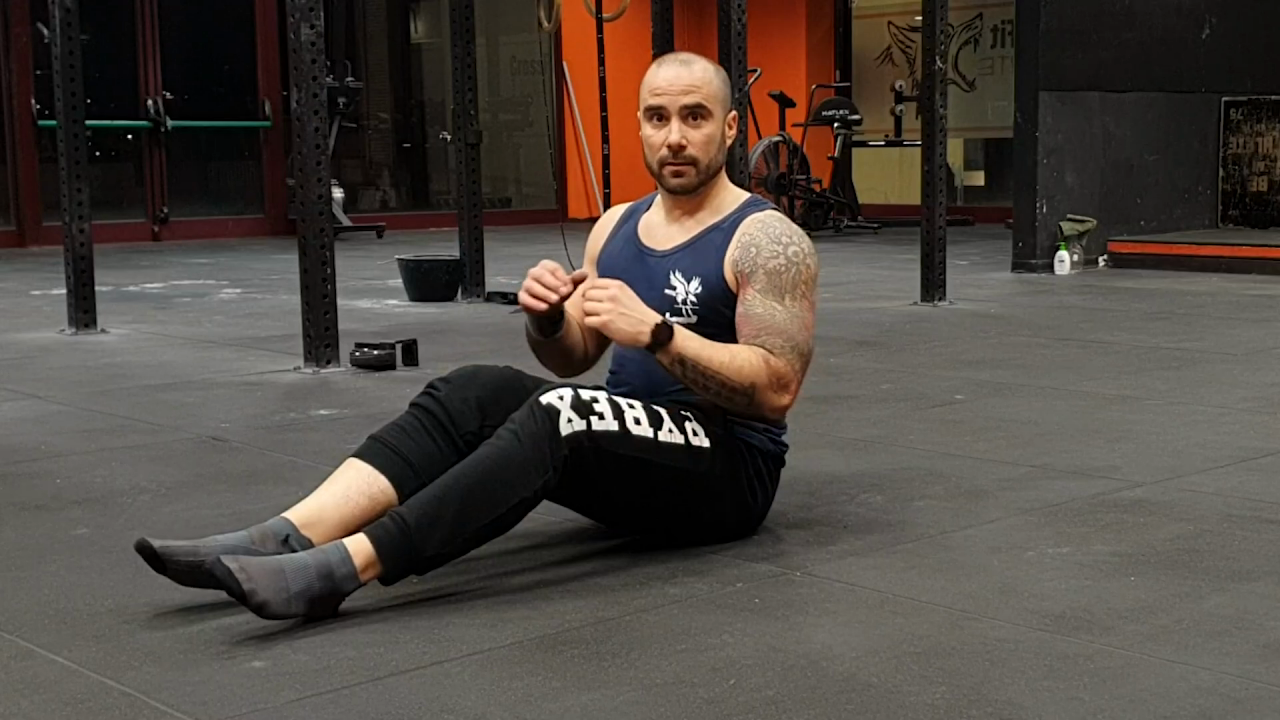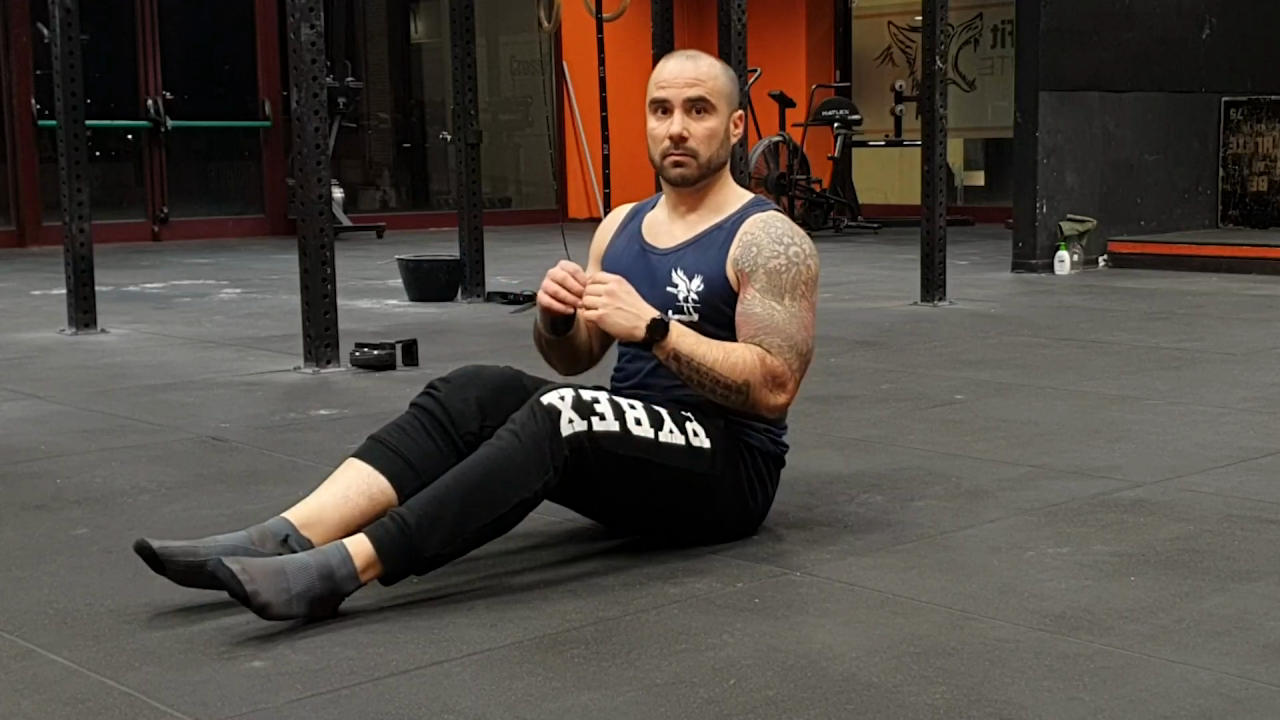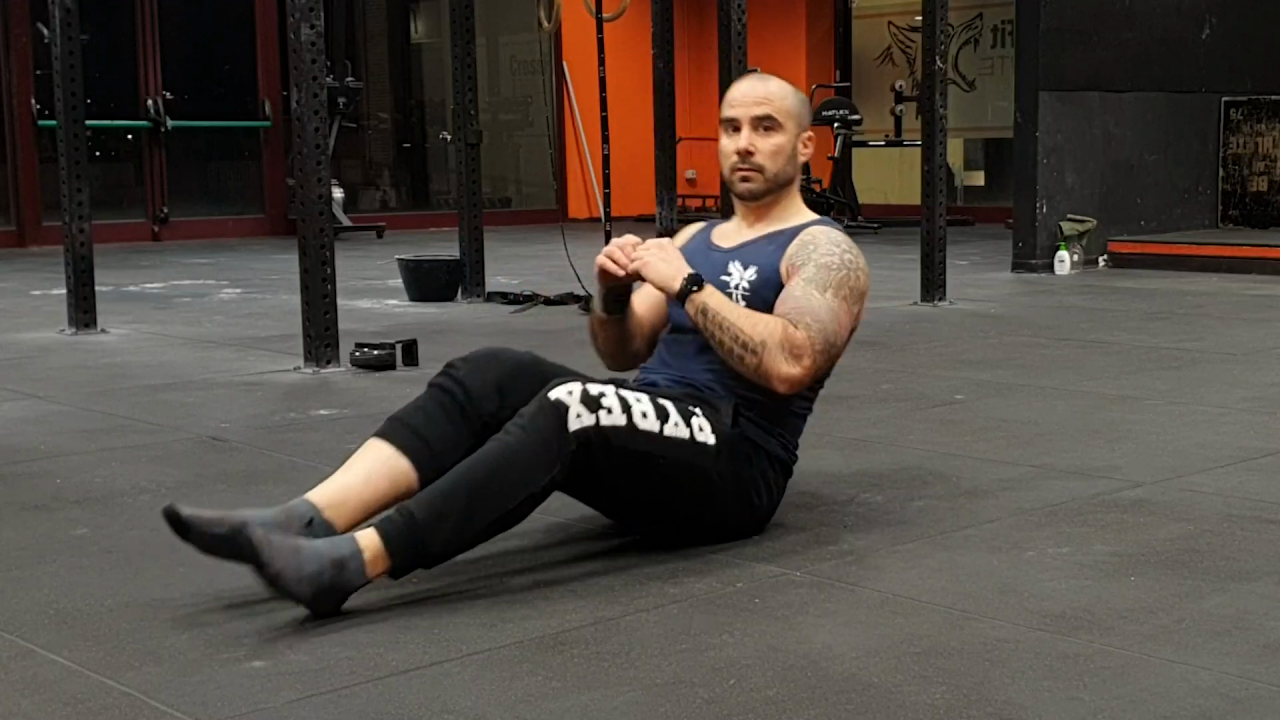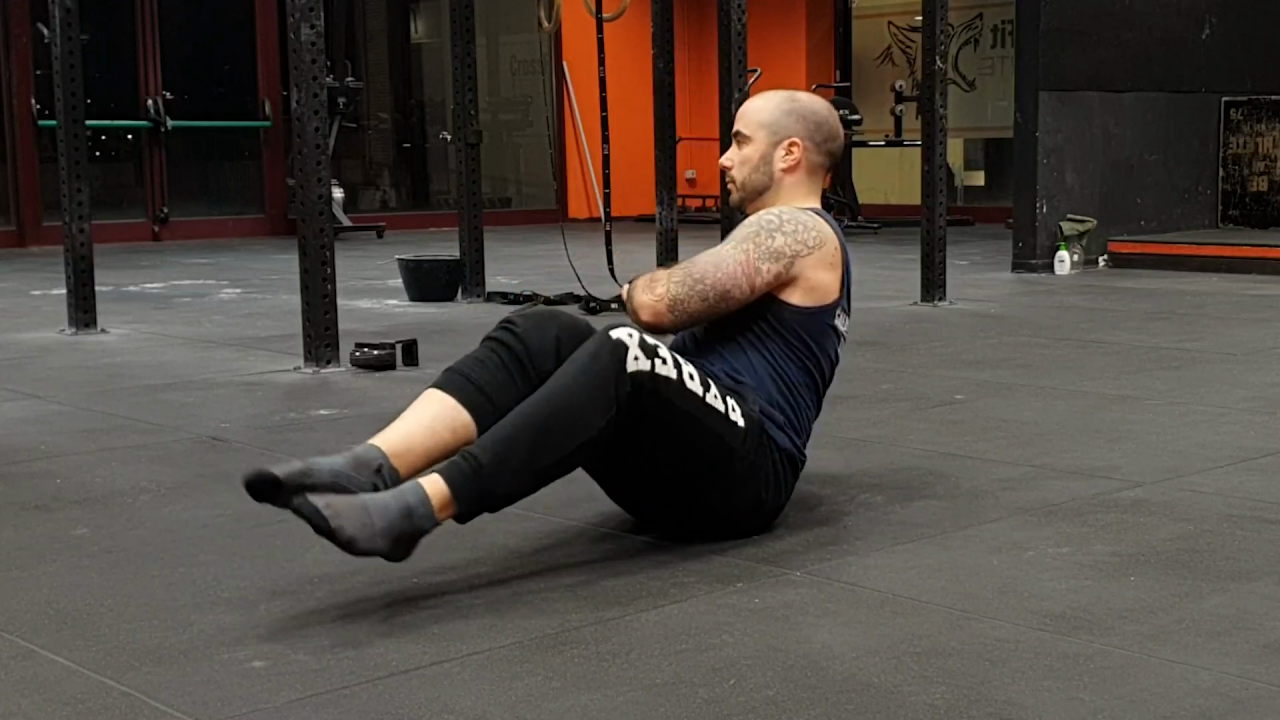
dt=0.5s
person 1, frame 1
left shoulder: (767, 240)
right shoulder: (617, 226)
left elbow: (776, 389)
right elbow: (570, 362)
left wrist: (653, 331)
right wrist: (545, 316)
left hip: (725, 472)
right hip: (628, 451)
left knee: (561, 417)
right knee: (476, 393)
left ankle: (341, 567)
right ankle: (283, 540)
person 1, frame 2
left shoulder: (768, 241)
right shoulder: (621, 225)
left elbow: (773, 387)
right elbow: (573, 360)
left wrist: (650, 326)
right wrist: (556, 316)
left hip: (726, 470)
right hip: (627, 447)
left knee: (560, 416)
right knee: (477, 393)
left ankle: (344, 567)
right ankle: (286, 539)
person 1, frame 3
left shoulder: (827, 254)
right shoulder: (699, 239)
left elbow: (788, 366)
right elbow: (622, 352)
left wrist: (682, 284)
right wrist: (615, 290)
left hip: (732, 470)
right hip: (648, 444)
left knee: (569, 410)
right knee: (493, 374)
left ankle: (351, 561)
right ankle: (306, 520)
person 1, frame 4
left shoulder: (792, 231)
right shoulder: (777, 239)
left elbow: (657, 305)
left wrist: (641, 283)
right wrist: (659, 293)
left hip: (744, 469)
right hip: (669, 455)
left knee: (625, 351)
right knee: (542, 333)
left ankle: (415, 508)
right ankle: (369, 469)
